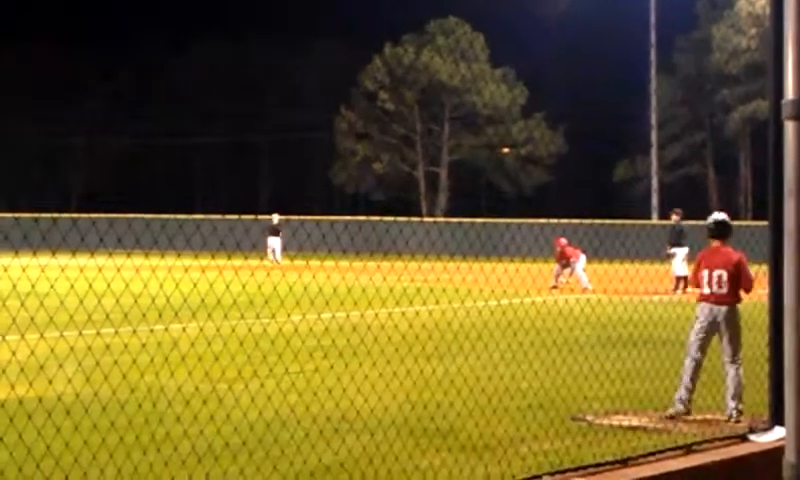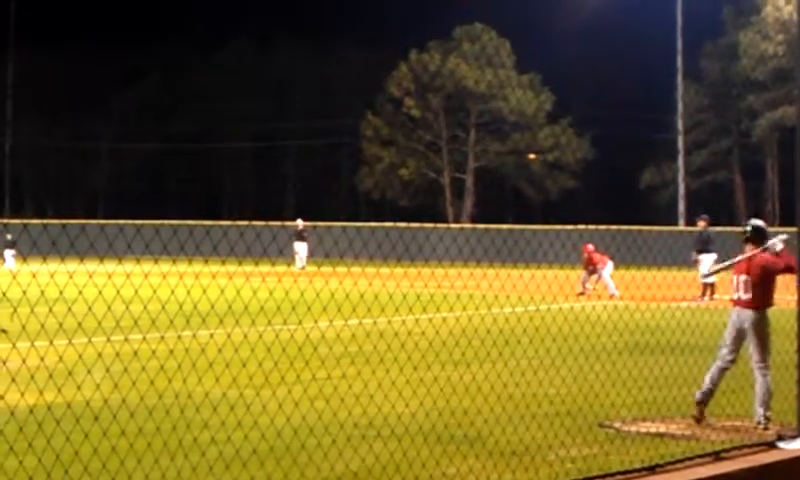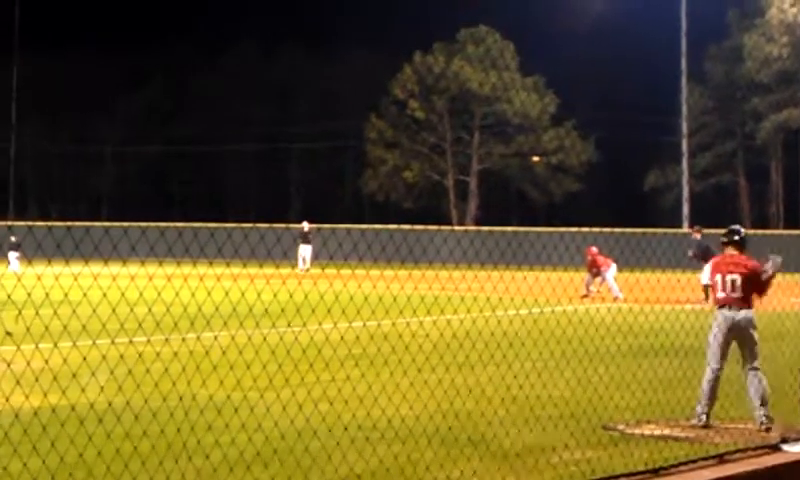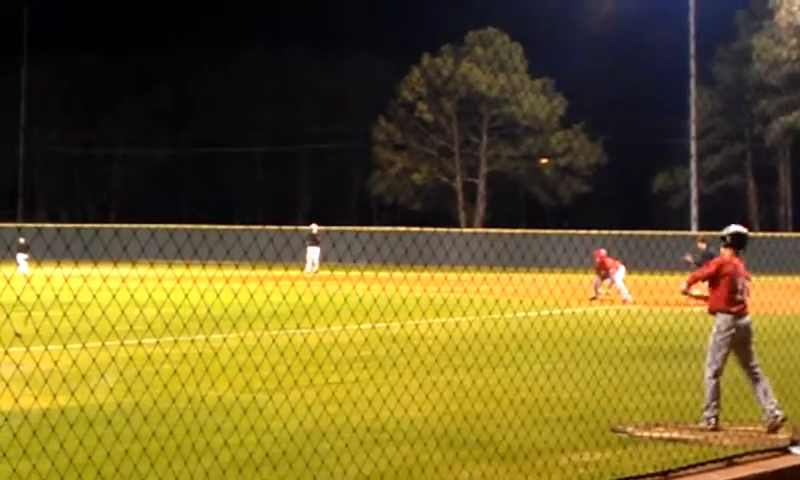
dt=0.5s
person 1, frame 1
left shoulder: (701, 257)
right shoulder: (736, 258)
right elbow: (747, 287)
right wrist: (746, 274)
left hip: (705, 309)
right hip: (728, 311)
left knee: (693, 358)
right knee: (733, 362)
left ankle: (682, 404)
right ankle: (734, 410)
person 1, frame 2
left shoulder: (739, 261)
right shoulder: (764, 261)
right elbow: (793, 267)
left wrist: (773, 252)
right wrist: (781, 249)
left hip: (736, 314)
right hip: (756, 316)
left knee: (723, 361)
right knee: (761, 367)
left ankle: (702, 400)
right ankle: (762, 418)
person 1, frame 3
left shoulder: (716, 263)
right shoulder: (752, 265)
right elbow: (760, 291)
right wrist: (770, 272)
left hip: (722, 316)
right hip: (745, 316)
left knee: (713, 368)
right knee: (753, 369)
left ankle: (702, 416)
right ankle: (763, 418)
person 1, frame 4
left shoulder: (722, 262)
right shoulder: (742, 267)
left elbow: (699, 275)
left wrist: (686, 286)
right wrist: (702, 296)
left hip: (726, 321)
right hip: (744, 321)
left knee: (713, 371)
right knee: (753, 370)
left ankle: (711, 418)
right ankle: (774, 413)
